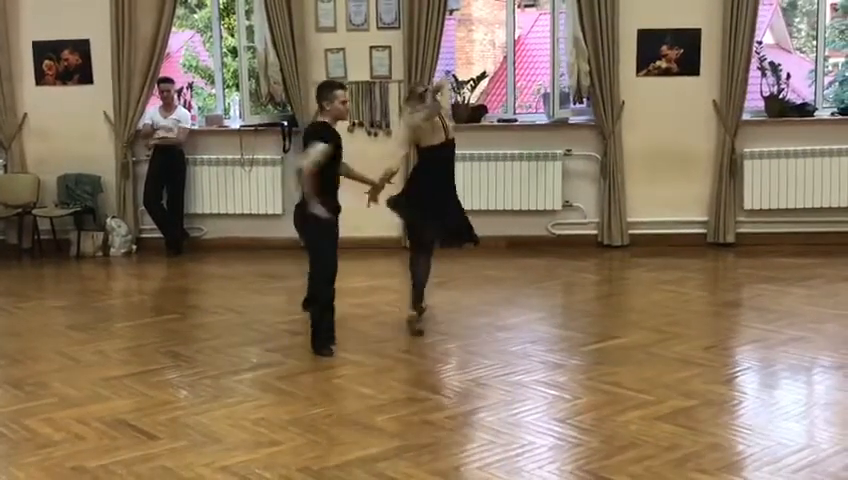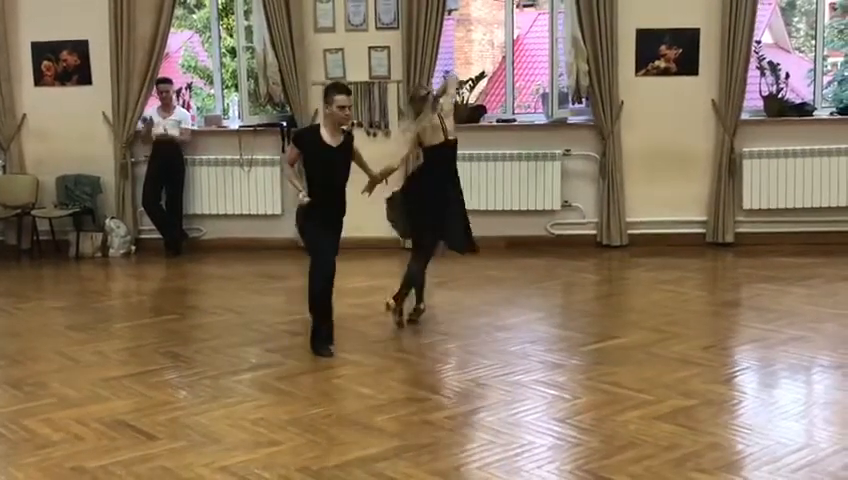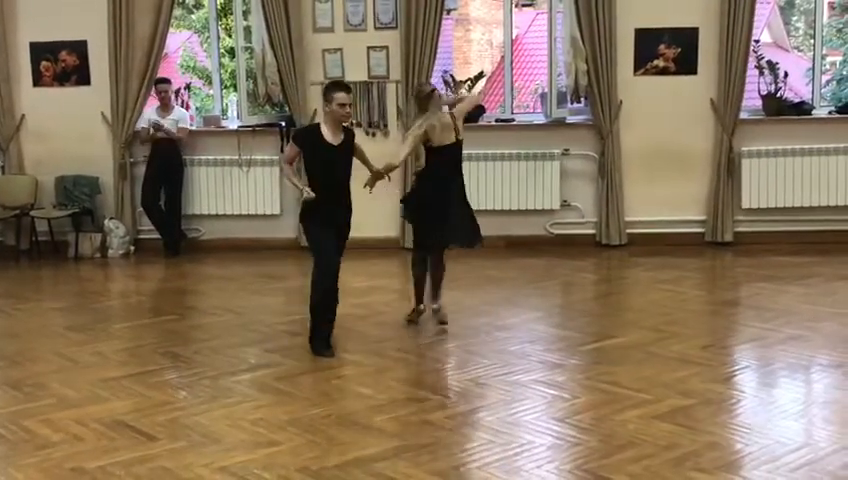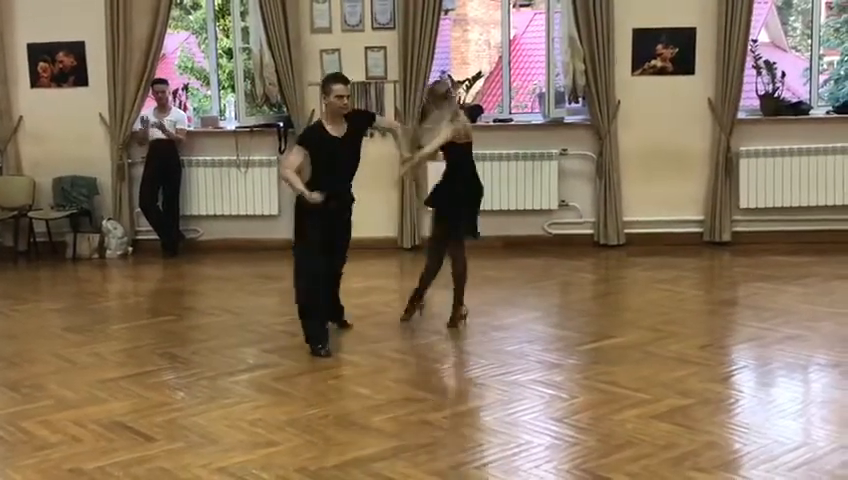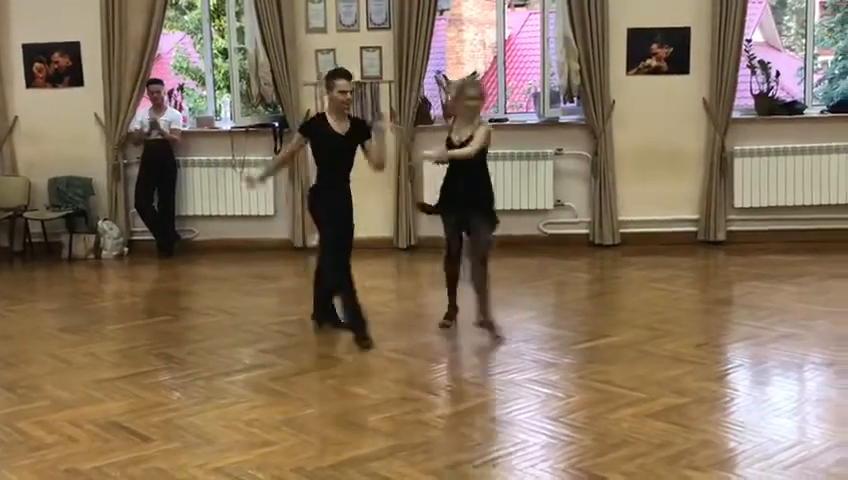
dt=0.2s
person 1, frame 1
left shoulder: (322, 130)
right shoulder: (323, 133)
left elbow: (339, 167)
right elbow: (307, 166)
left wrist: (373, 182)
right wrist: (312, 202)
left hip: (325, 209)
right hip: (314, 212)
left knee: (324, 264)
right knee: (324, 267)
left ankle: (313, 303)
right ankle: (322, 338)
person 1, frame 2
left shoulder: (345, 137)
right shoulder: (306, 136)
right elbow: (290, 165)
left wrist: (373, 175)
right wrist: (301, 190)
left hip: (335, 214)
right hip: (313, 216)
left knee: (324, 265)
right knee: (324, 267)
left ankle: (320, 311)
right ankle: (321, 337)
person 1, frame 3
left shoulder: (348, 134)
right shoulder: (306, 135)
right elbow: (285, 164)
left wrist: (374, 170)
right wrist: (302, 188)
left hip: (342, 213)
right hip: (316, 214)
left knee: (330, 266)
right knee: (327, 267)
left ankle: (326, 313)
right ankle: (320, 338)
person 1, frame 4
left shoulder: (359, 120)
right shoulder: (312, 134)
left elbow: (393, 127)
right elbow: (287, 170)
right wrist: (306, 194)
left hip: (342, 205)
right hip: (313, 208)
left knee: (335, 262)
right knee: (311, 267)
left ankle: (332, 310)
right ankle: (316, 336)
person 1, frame 5
left shoulder: (359, 127)
right shoulder: (315, 125)
left elbow: (378, 165)
right elbow: (288, 154)
left wrist: (380, 136)
right wrist: (262, 176)
left hip: (342, 195)
right hip: (325, 197)
left knee: (331, 257)
right knee: (339, 258)
left ankle: (323, 312)
right ankle: (358, 325)
person 2, frame 1
left shoulder: (415, 126)
right shoulder: (444, 115)
left elbow: (396, 167)
right elbow: (444, 84)
left hip: (422, 190)
right hip: (443, 192)
left knee: (419, 248)
right knee: (424, 250)
left ankle: (417, 306)
right ankle: (415, 308)
person 2, frame 2
left shoulder: (418, 128)
right shoulder: (446, 113)
left elbow: (397, 164)
right elbow: (452, 81)
right wrist: (437, 96)
left hip: (423, 190)
right hip: (445, 191)
left knee: (421, 249)
right knee: (424, 250)
left ankle: (418, 303)
right ankle: (398, 300)
person 2, frame 3
left shoulder: (422, 127)
right shoulder: (454, 115)
left elbow: (397, 161)
right elbow: (473, 99)
left wrist: (376, 175)
right wrist: (454, 102)
left hip: (429, 190)
right hip: (451, 190)
left knee: (422, 248)
right knee: (437, 250)
left ankle: (419, 304)
right ankle: (434, 302)
person 2, frame 4
left shoulder: (452, 124)
right shoulder: (458, 118)
left elbow: (430, 149)
left wrist: (405, 167)
left hip: (457, 189)
right hip: (463, 187)
left knee: (438, 246)
right knee: (455, 248)
left ankle: (416, 299)
right ankle: (458, 308)
person 2, frame 5
left shoulder: (482, 128)
right shoulder: (452, 123)
left elbow: (470, 152)
left wrist: (436, 154)
right wrist: (440, 154)
left hip: (477, 195)
right hip: (453, 191)
left knee: (480, 253)
right knee: (453, 251)
left ankle: (485, 315)
right ankle: (452, 307)
person 3, frame 1
left shoulder: (183, 114)
right shoulder: (151, 112)
left elbow: (180, 139)
right elbow: (143, 134)
left wrist: (156, 140)
right wrist: (158, 128)
left hip: (175, 157)
right hip: (157, 157)
left knee: (175, 200)
right knee: (150, 200)
left ankle: (174, 240)
right ankle: (176, 234)
person 3, frame 2
left shoulder: (183, 114)
right shoulder: (150, 113)
left elbow: (185, 139)
right elbow: (144, 139)
left wrist: (169, 135)
right wrist: (148, 128)
left hip: (174, 157)
right hip: (156, 157)
left knee: (174, 201)
right knee: (149, 200)
left ankle: (173, 241)
right ankle: (175, 235)
person 3, frame 3
left shoulder: (181, 113)
right shoulder: (148, 113)
left elbow: (182, 138)
right elbow: (143, 139)
left wrist: (165, 130)
right wrist: (154, 133)
left hip: (173, 157)
right hip: (155, 157)
left knee: (172, 201)
right knee: (148, 201)
left ankle: (172, 241)
right ankle: (174, 235)
person 3, frame 4
left shoulder: (179, 114)
right shoulder: (146, 114)
left elbow: (181, 139)
right elbow: (140, 140)
left wrist: (165, 130)
right wrist: (144, 129)
left hip: (171, 158)
right hip: (153, 158)
left knee: (170, 202)
right knee: (146, 201)
left ankle: (170, 242)
right ankle: (172, 235)
person 3, frame 5
left shoulder: (174, 114)
right shoulder: (141, 114)
left elbow: (175, 139)
right elbow: (135, 140)
left wrist: (160, 130)
right wrist: (148, 132)
left hip: (166, 158)
right hip: (148, 158)
left knee: (166, 202)
right knee: (141, 202)
left ankle: (166, 242)
right ankle: (167, 236)
